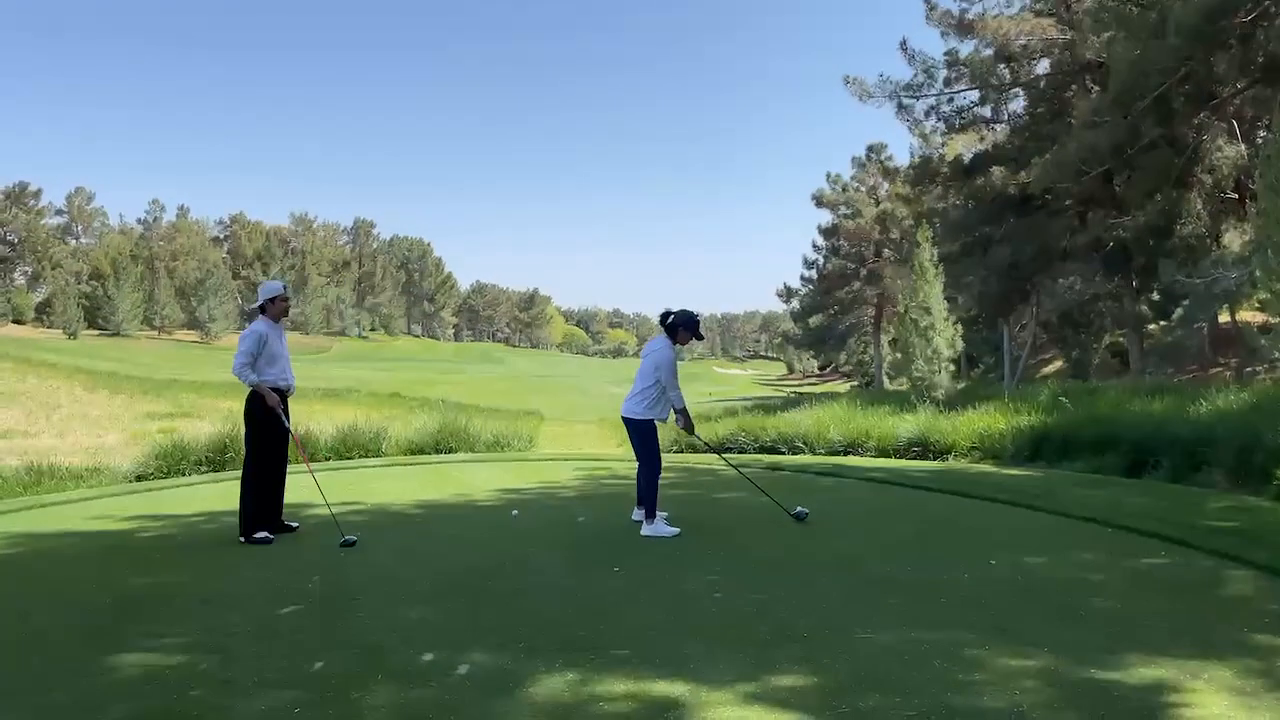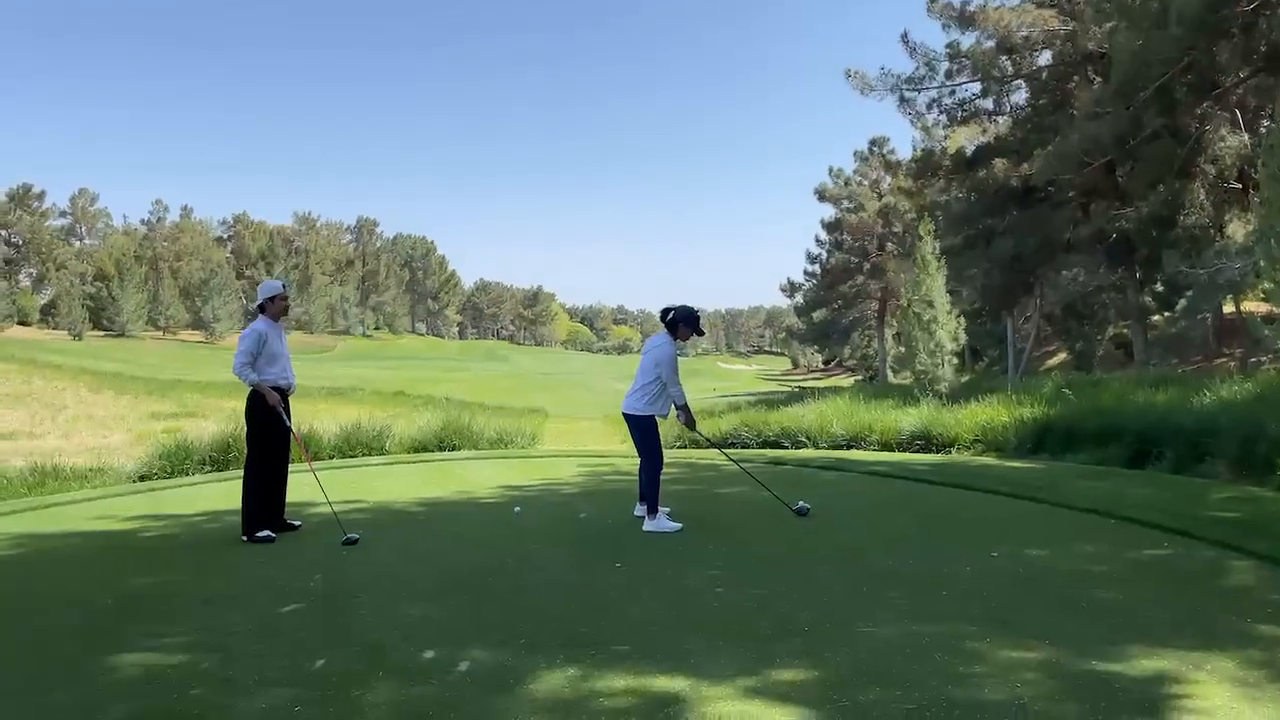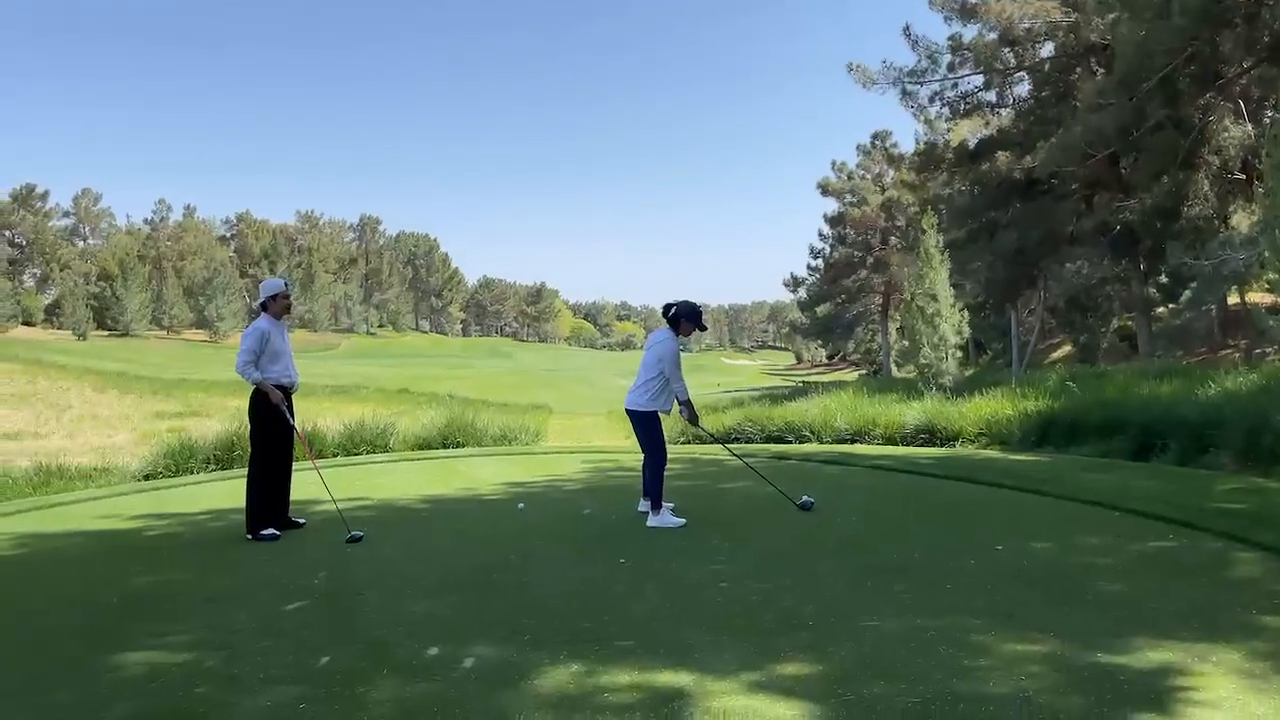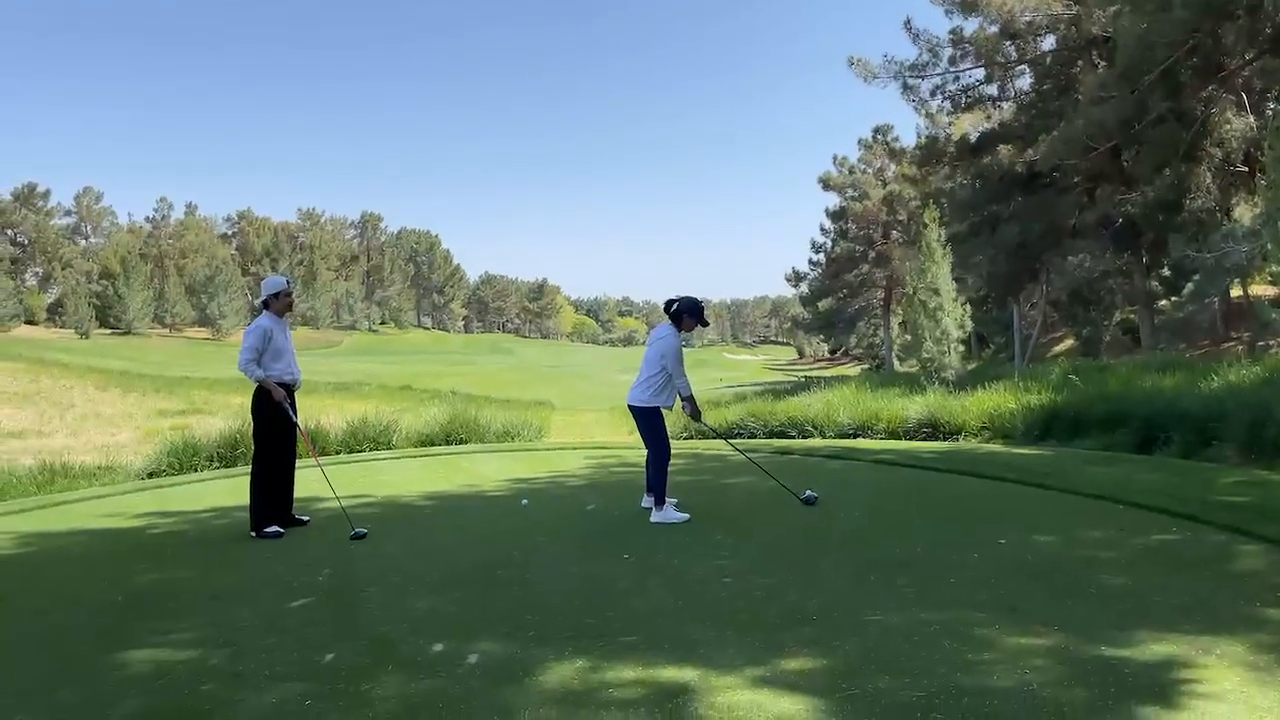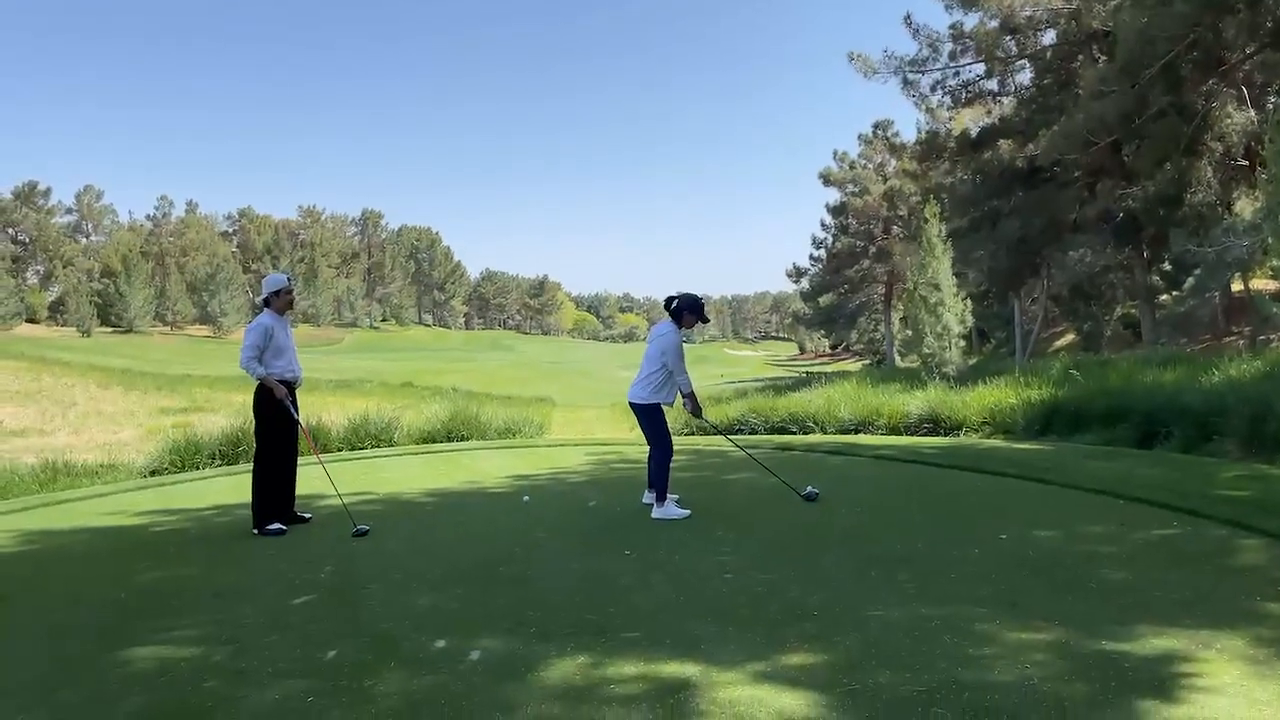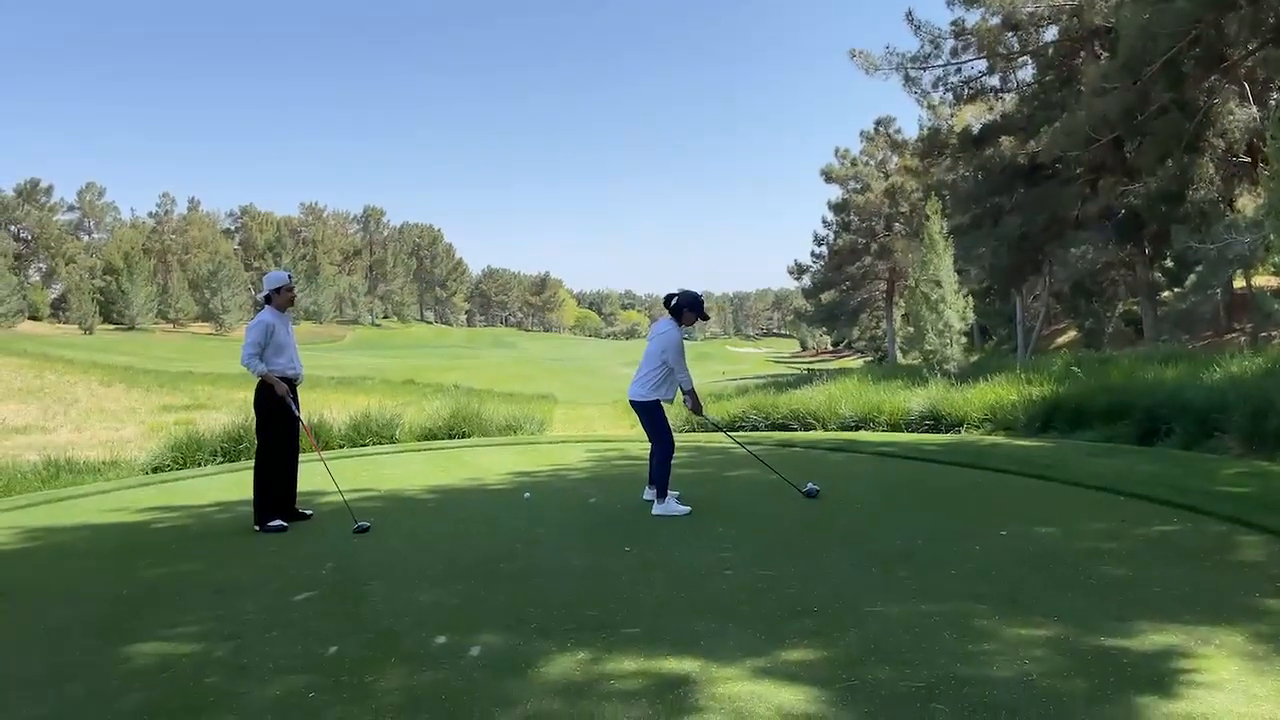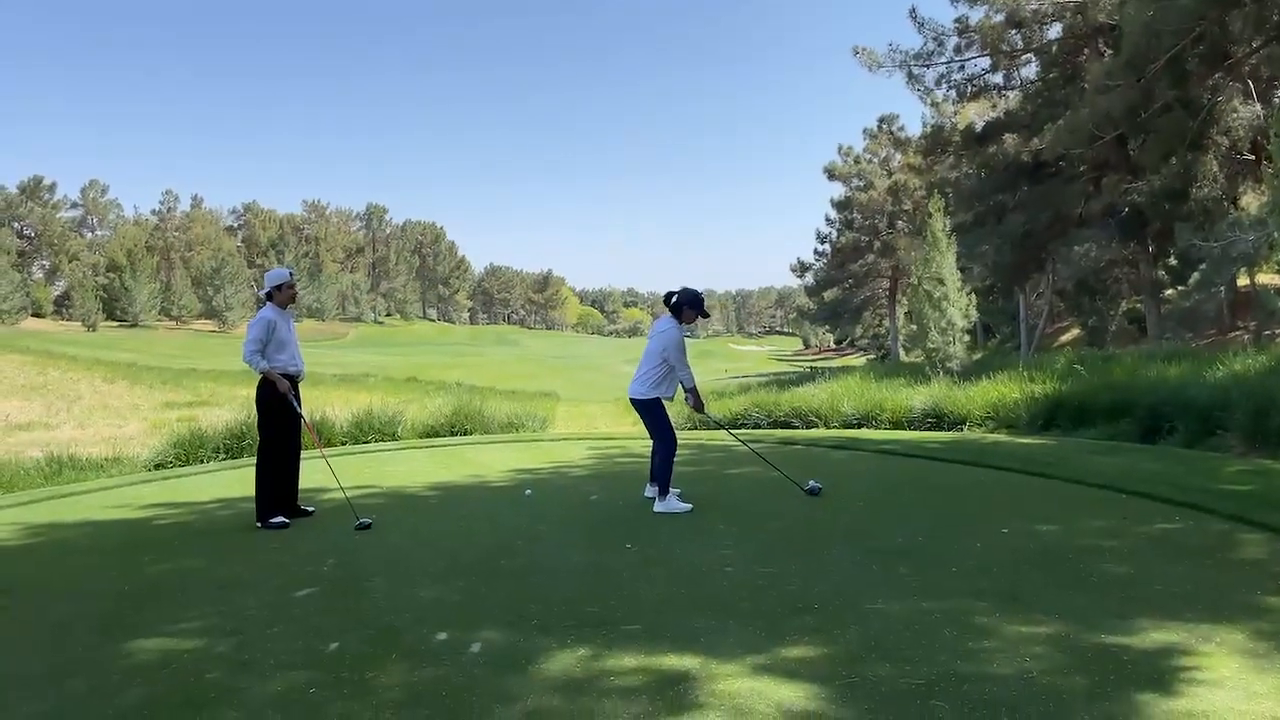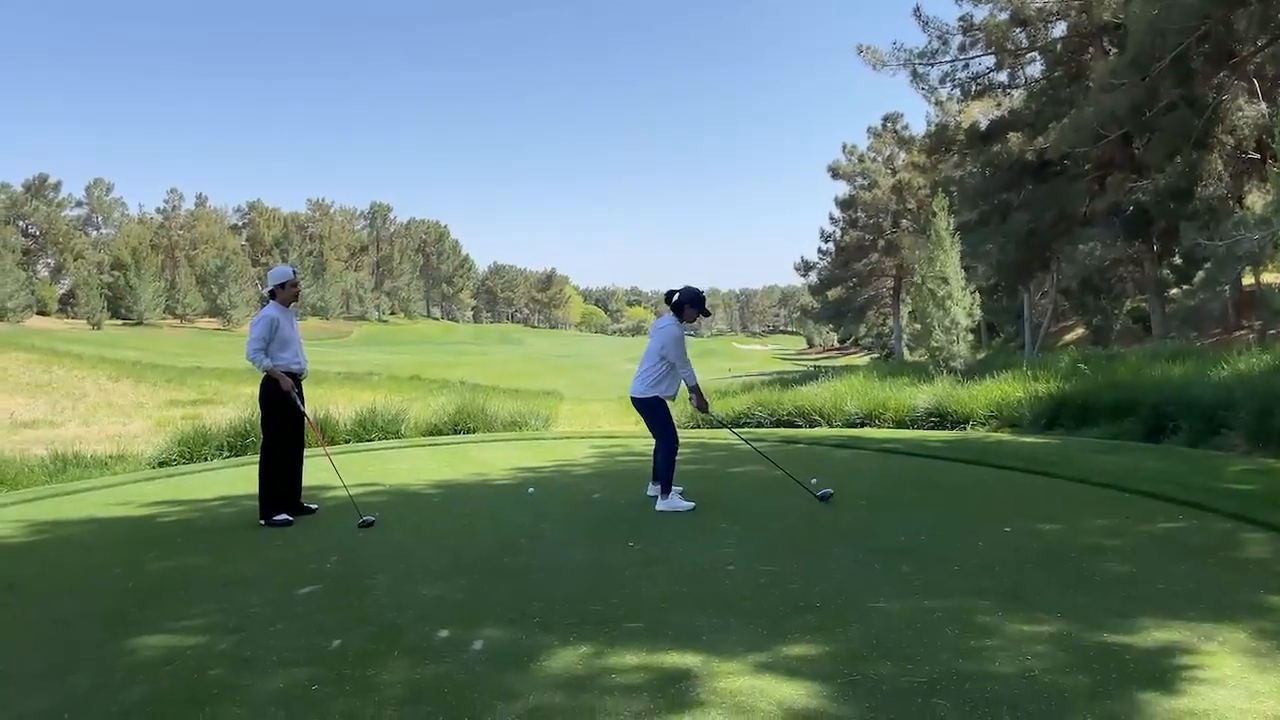
dt=0.2s
person 1, frame 1
left shoulder: (278, 331)
right shoulder: (257, 332)
right elbow: (240, 367)
right wrist: (266, 393)
left hip: (279, 401)
right hip: (262, 402)
left knee: (277, 463)
right knee: (258, 464)
left ankle: (272, 519)
right ankle: (250, 527)
person 1, frame 2
left shoulder: (278, 330)
right shoulder: (256, 331)
right elbow: (240, 367)
left wrist: (287, 387)
right wrist: (267, 392)
left hip: (280, 400)
right hip: (263, 401)
left knee: (279, 461)
right knee: (259, 463)
left ankle: (274, 518)
right ankle: (252, 526)
person 1, frame 3
left shoulder: (280, 328)
right shoulder: (259, 329)
right elbow: (244, 365)
right wrist: (270, 390)
left hip: (283, 398)
right hip: (266, 399)
left knee: (283, 459)
right knee: (263, 461)
left ankle: (279, 515)
right ankle: (257, 524)
person 1, frame 4
left shoulder: (283, 326)
right shoulder: (261, 327)
right elbow: (246, 363)
right wrist: (273, 388)
left hip: (286, 395)
right hip: (269, 397)
left knee: (286, 457)
right knee: (266, 458)
left ankle: (283, 513)
right ankle: (261, 522)
person 1, frame 5
left shoulder: (284, 323)
right shoulder: (262, 325)
right elbow: (248, 361)
right wrist: (274, 385)
left hip: (287, 393)
right hip: (270, 394)
left knee: (288, 454)
right knee: (268, 456)
left ankle: (285, 510)
right ankle: (263, 519)
person 1, frame 6
left shoulder: (285, 320)
right shoulder: (264, 321)
right elbow: (249, 358)
right wrist: (275, 382)
left hip: (288, 390)
right hip: (271, 391)
left knee: (289, 451)
right knee: (269, 452)
left ankle: (286, 507)
right ankle: (264, 516)
person 1, frame 7
left shoulder: (286, 317)
right shoulder: (265, 318)
right elbow: (250, 354)
left wrist: (296, 375)
right wrist: (277, 379)
left hip: (290, 386)
right hip: (273, 388)
left knee: (291, 448)
right knee: (271, 449)
left ankle: (288, 504)
right ankle: (266, 512)
person 1, frame 8
left shoulder: (289, 315)
right shoulder: (268, 317)
right elbow: (254, 353)
left wrist: (299, 374)
right wrist: (280, 378)
left hip: (293, 384)
right hip: (276, 386)
left knee: (295, 446)
right knee: (274, 447)
left ankle: (291, 501)
right ankle: (270, 510)
person 2, frame 1
left shoulder: (658, 343)
right shoulder: (665, 352)
right elbow: (673, 390)
left wrist: (678, 414)
right wrist: (686, 419)
left hip: (635, 412)
right hip: (640, 416)
left knee: (646, 463)
right knee: (652, 467)
left ankle: (641, 509)
right ankle: (650, 523)
person 2, frame 2
left shoulder: (658, 340)
right shoulder: (666, 349)
right elbow: (674, 387)
left wrist: (679, 409)
right wrist: (687, 415)
left hip: (636, 408)
right hip: (641, 412)
left knee: (648, 459)
right knee: (654, 462)
left ankle: (644, 505)
right ankle: (652, 518)
person 2, frame 3
left shoulder: (661, 335)
right shoulder: (669, 345)
right elbow: (676, 382)
left wrist: (682, 405)
right wrist: (690, 411)
left hip: (639, 404)
right hip: (644, 408)
left knee: (652, 455)
right knee: (658, 458)
left ankle: (648, 500)
right ankle: (656, 514)
person 2, frame 4
left shoulder: (663, 331)
right shoulder: (671, 341)
left elbow: (672, 376)
right elbow: (679, 378)
left wrist: (685, 401)
right wrist: (693, 406)
left hip: (642, 400)
right hip: (647, 404)
left knee: (656, 450)
right knee: (662, 453)
left ankle: (651, 496)
right ankle: (659, 509)
person 2, frame 5
left shoulder: (663, 327)
right shoulder: (672, 338)
left elbow: (674, 373)
right elbow: (680, 374)
left wrist: (686, 398)
right wrist: (694, 403)
left hip: (643, 397)
right hip: (647, 400)
left knee: (658, 446)
right knee: (664, 450)
left ankle: (652, 492)
right ankle: (661, 505)
person 2, frame 6
left shoulder: (663, 324)
right shoulder: (672, 336)
left elbow: (675, 371)
right elbow: (681, 372)
left wrist: (686, 394)
right wrist: (694, 400)
left hip: (643, 394)
right hip: (647, 397)
left knee: (659, 443)
right knee: (665, 446)
left ankle: (653, 488)
right ankle: (661, 502)
person 2, frame 7
left shoulder: (664, 322)
right shoulder: (673, 334)
left elbow: (677, 368)
right elbow: (683, 370)
left wrist: (687, 392)
right wrist: (696, 398)
left hip: (644, 392)
right hip: (647, 395)
left knee: (661, 440)
right knee: (668, 443)
left ankle: (654, 486)
right ankle: (663, 499)
person 2, frame 8
left shoulder: (669, 323)
right shoulder: (672, 331)
left elbow: (680, 366)
right elbow: (684, 367)
left wrist: (692, 393)
right wrist: (699, 397)
left hip: (650, 392)
right hip: (647, 394)
left knee: (664, 439)
right knee: (670, 442)
left ankle: (656, 484)
right ankle: (665, 498)
